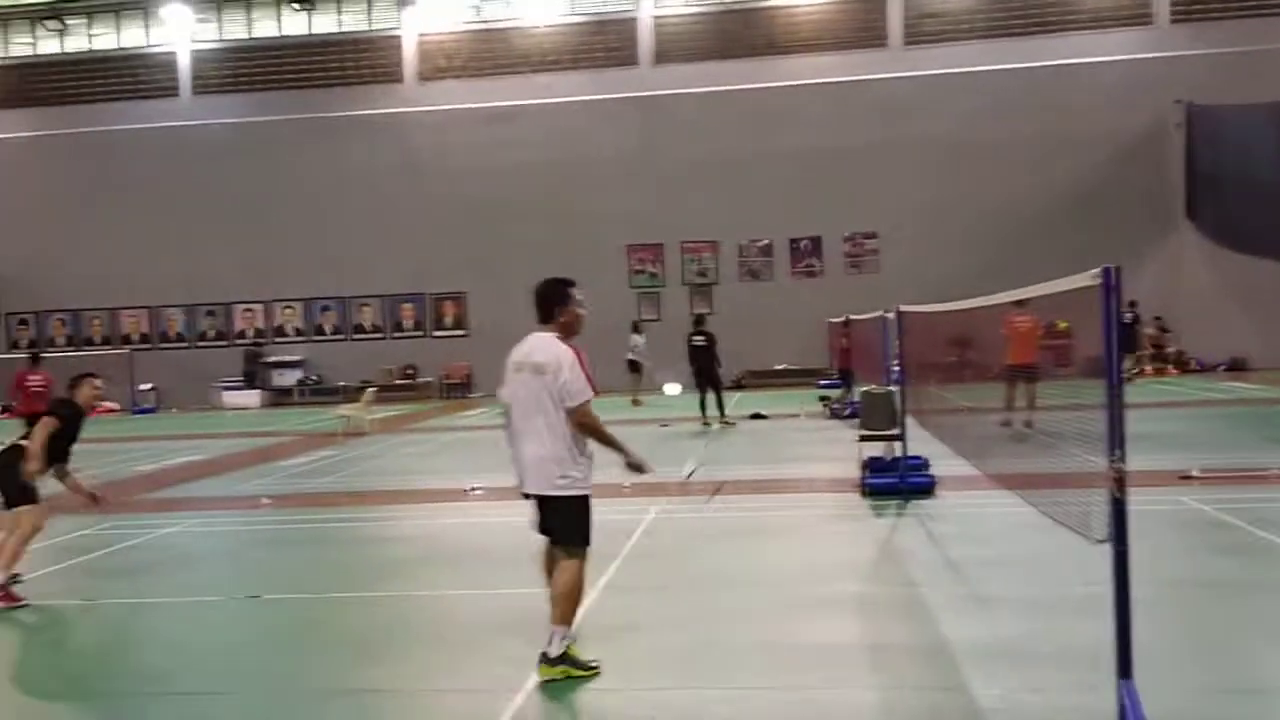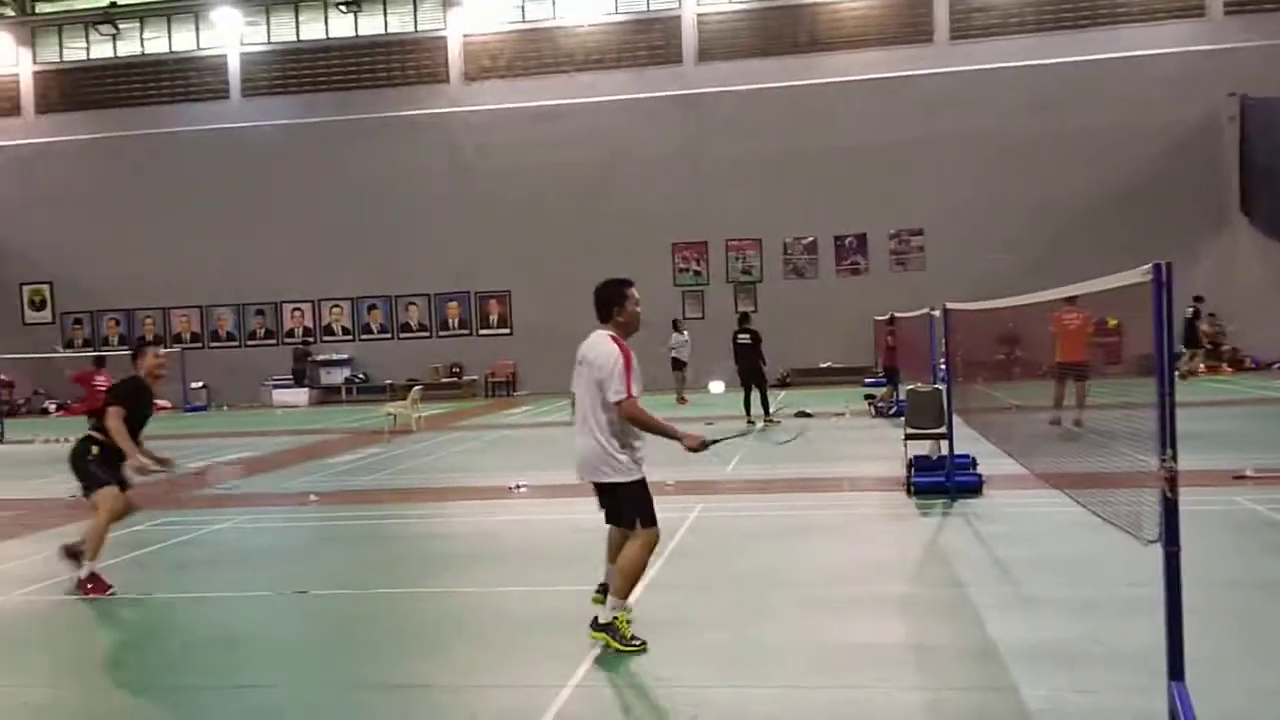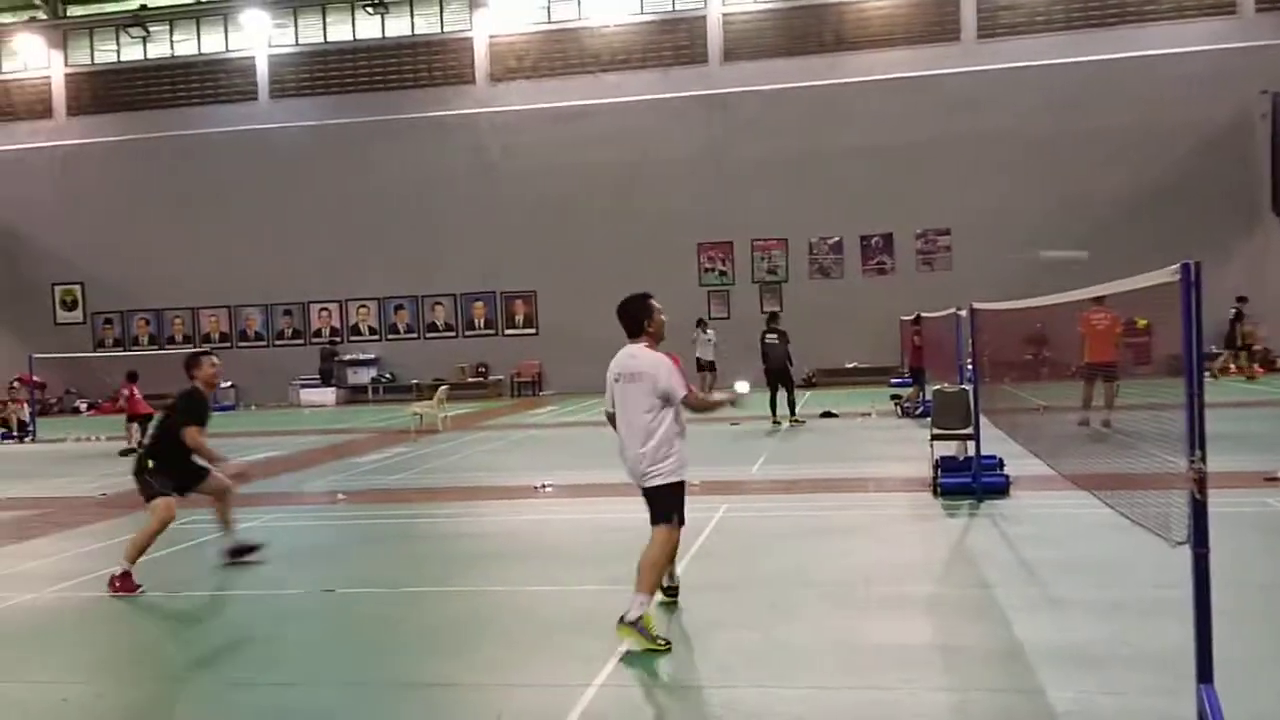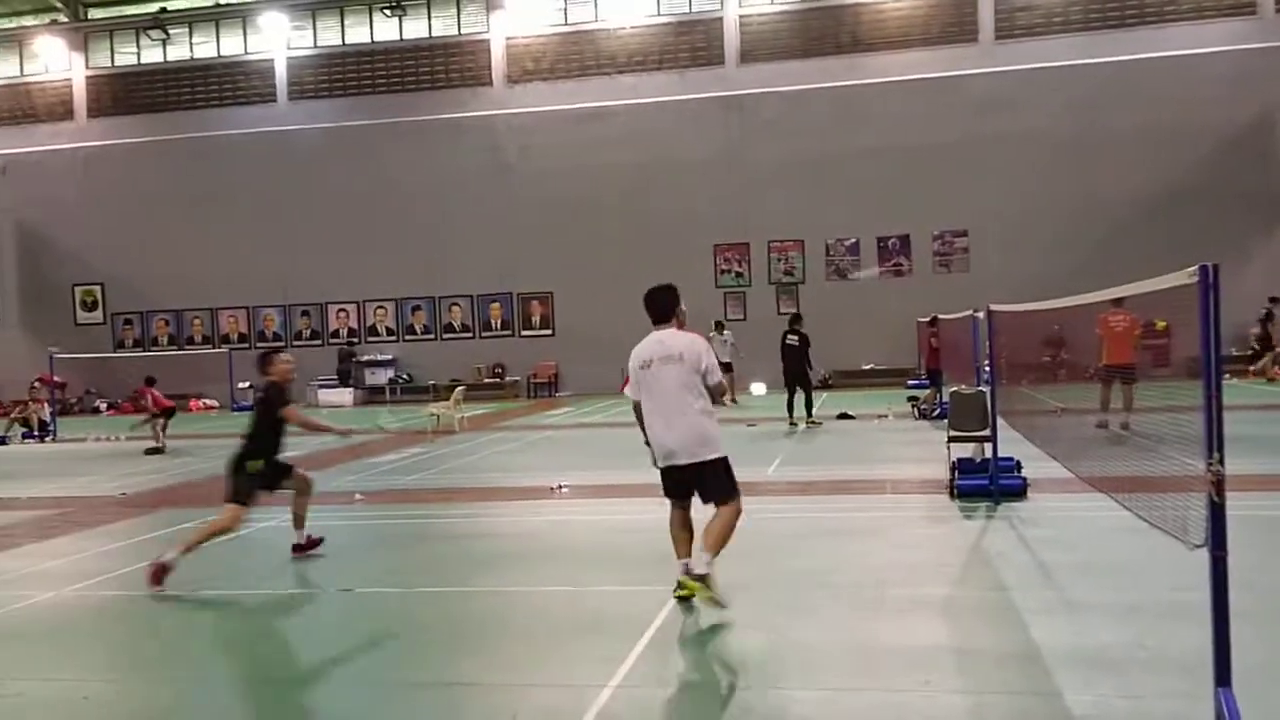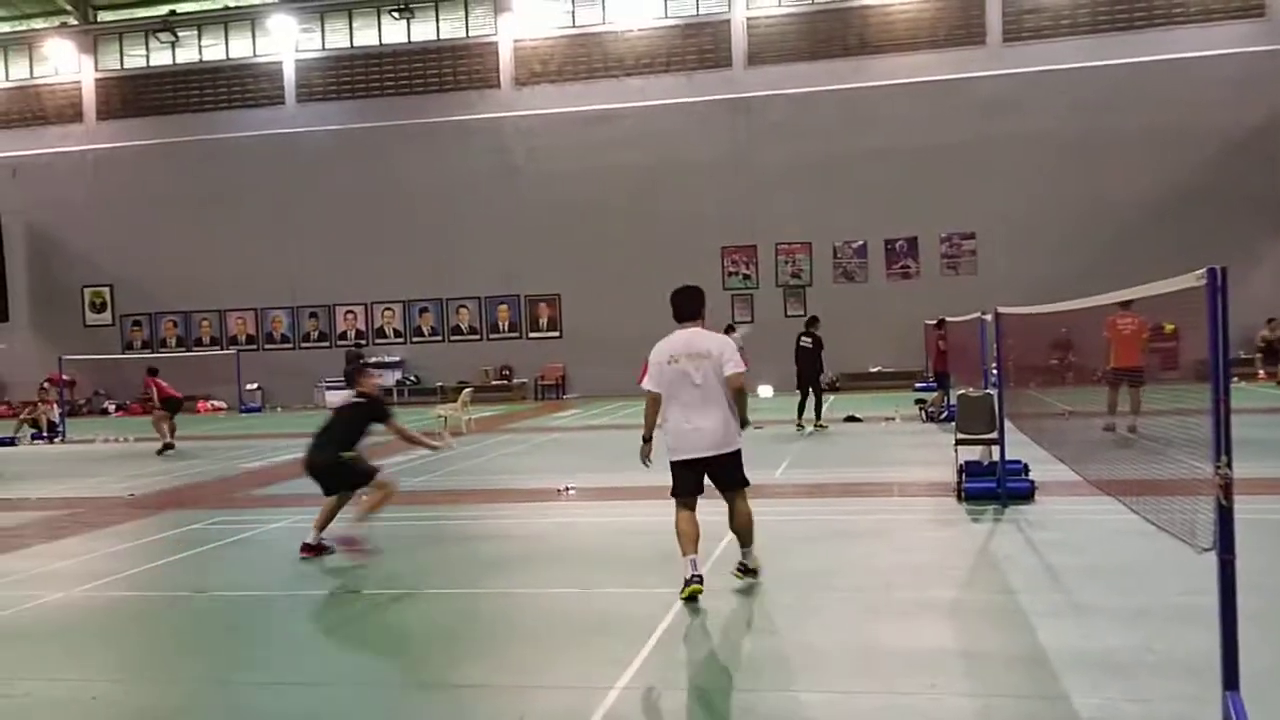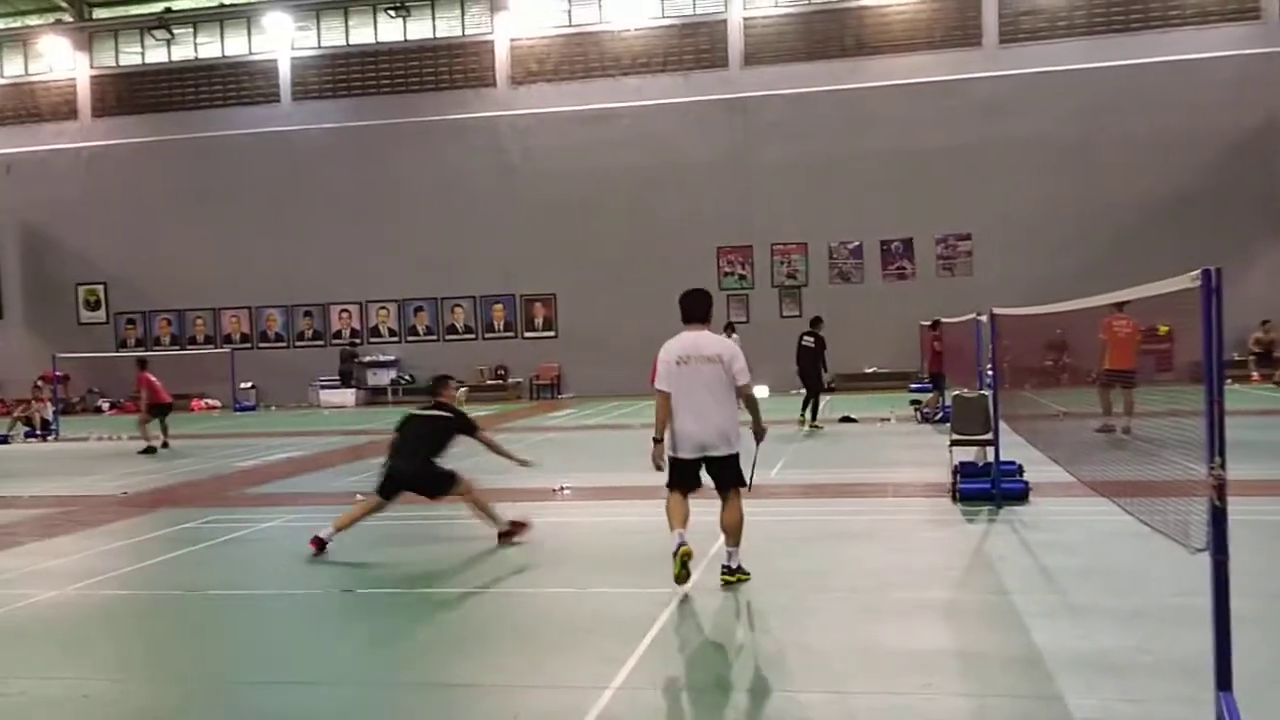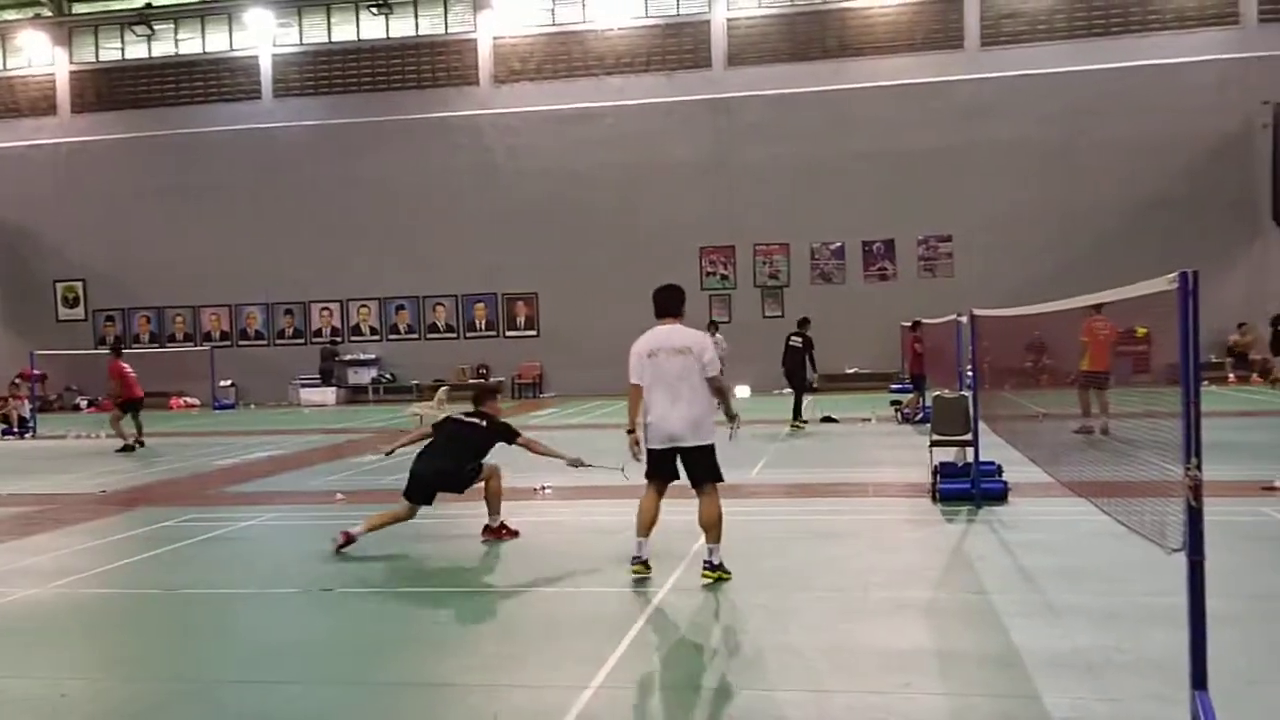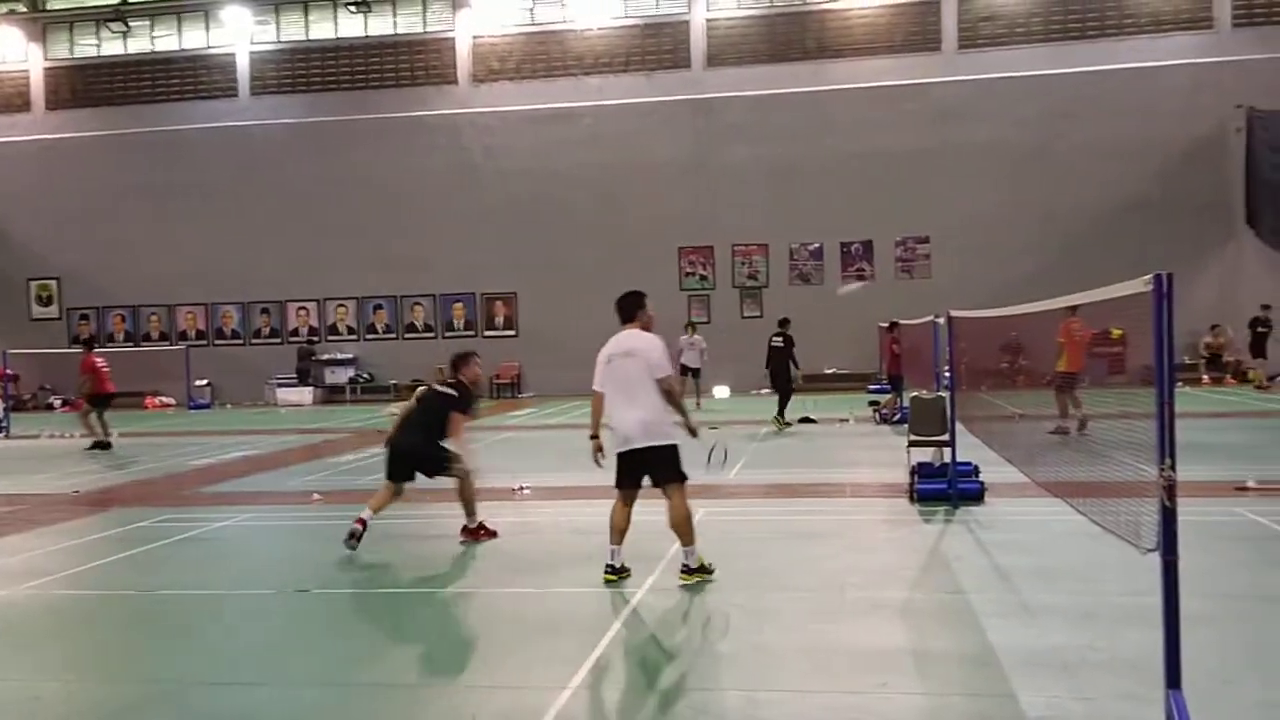
dt=0.2s
person 1, frame 1
left shoulder: (519, 353)
right shoulder: (563, 353)
left elbow: (509, 415)
right elbow: (582, 417)
right wrist: (623, 452)
left hip: (532, 471)
right hip: (564, 474)
left knee: (557, 545)
right knee: (574, 558)
left ankle: (559, 630)
right ankle: (556, 652)
person 1, frame 2
left shoulder: (590, 346)
right shoulder: (615, 351)
left elbow: (580, 403)
right elbow: (627, 411)
right wrist: (680, 436)
left hip: (595, 457)
right hip: (616, 461)
left knee: (623, 528)
right knee: (644, 536)
left ankle: (609, 587)
right ankle: (608, 618)
person 1, frame 3
left shoulder: (617, 364)
right shoulder: (657, 361)
left elbow: (612, 416)
right elbow: (696, 403)
right wrist: (725, 398)
left hip: (640, 461)
right hip: (662, 463)
left knee: (667, 519)
right knee: (665, 535)
left ankle: (669, 582)
right ankle: (635, 616)
person 1, frame 4
left shoulder: (639, 353)
right shoulder: (694, 343)
left elbow: (637, 406)
right elbow: (719, 390)
left wrist: (650, 440)
right wrist: (706, 399)
left hip: (665, 447)
right hip: (701, 444)
left knee: (679, 507)
right knee: (729, 508)
left ankle: (685, 575)
right ankle: (699, 571)
person 1, frame 5
left shoulder: (661, 349)
right shoulder: (720, 343)
left elbow: (653, 399)
right elbow: (737, 385)
left wrist: (647, 439)
right wrist: (742, 415)
left hip: (682, 443)
right hip: (722, 438)
left knee: (685, 507)
right knee: (737, 498)
left ankle: (692, 574)
right ankle: (747, 561)
person 1, frame 6
left shoulder: (669, 350)
right shoulder: (727, 347)
left elbow: (663, 399)
right elbow: (746, 393)
left wrist: (658, 440)
right wrist: (758, 423)
left hip: (684, 439)
right hip: (722, 437)
left knee: (677, 493)
right knee: (730, 497)
left ankle: (680, 541)
right ankle: (731, 565)
person 1, frame 7
left shoulder: (642, 344)
right shoulder: (699, 339)
left elbow: (636, 390)
right elbow: (717, 383)
left wrist: (632, 430)
right wrist: (729, 409)
left hip: (659, 431)
right hip: (696, 429)
left knee: (654, 488)
right knee: (708, 492)
left ankle: (639, 555)
right ankle: (713, 562)
person 1, frame 8
left shoulder: (607, 350)
right shoulder: (650, 341)
left elbow: (598, 396)
right elbow: (668, 386)
left wrist: (595, 435)
right wrist: (687, 417)
left hip: (624, 434)
right hip: (655, 432)
left knee: (625, 496)
right knee: (676, 493)
left ankle: (613, 563)
right ankle: (690, 562)
person 2, frame 1
left shoulder: (75, 416)
right shoulder: (69, 409)
left elbow: (61, 471)
right elbow: (42, 429)
left wrist: (84, 492)
right wrist: (34, 460)
left knee: (25, 523)
right knee: (33, 522)
person 2, frame 2
left shoulder: (146, 395)
right shoulder: (130, 386)
right elbow: (112, 420)
left wrist: (153, 458)
right wrist: (133, 456)
left hip: (107, 456)
right hip: (91, 452)
left knee: (125, 507)
right knee: (111, 505)
left ankle: (77, 549)
right ankle: (87, 574)
person 2, frame 3
left shoulder: (201, 400)
right shoulder: (190, 399)
right elbow: (193, 439)
right wrist: (225, 464)
left hip: (177, 464)
right hip: (153, 466)
left knee: (224, 488)
right knee: (165, 513)
left ankle: (232, 546)
right ankle: (121, 575)
person 2, frame 4
left shoulder: (274, 392)
right shoulder: (275, 390)
right elbow: (298, 419)
right wrist: (334, 430)
left hip: (263, 462)
right hip: (251, 465)
left knee: (304, 483)
right knee: (229, 520)
left ankle: (300, 541)
right ankle: (165, 562)
person 2, frame 5
left shoulder: (347, 406)
right shoulder: (371, 402)
right elbow: (400, 432)
right wrist: (432, 444)
left hip: (315, 459)
right hip: (332, 459)
left knee: (343, 495)
right knee: (387, 487)
left ankle: (311, 543)
right ankle: (353, 534)
person 2, frame 6
left shoulder: (414, 414)
right shoulder: (455, 416)
left elbow: (395, 439)
right elbow: (486, 440)
left wrist: (394, 460)
right wrist: (515, 458)
left hip: (396, 467)
right hip: (419, 469)
left knee: (375, 503)
right knee: (467, 488)
left ankle: (322, 538)
right ankle: (504, 528)
person 2, frame 7
left shoulder: (454, 419)
right shoulder: (496, 426)
left elbow: (423, 432)
right elbow: (530, 444)
left wrist: (394, 446)
right wrist: (566, 457)
left hip: (421, 466)
right hip: (448, 471)
left knee: (406, 511)
right knee: (493, 472)
left ankle: (353, 533)
right ankle: (494, 527)
person 2, frame 8
left shoulder: (435, 387)
right shoulder: (465, 395)
left elbow: (409, 408)
right elbow: (457, 426)
left wrist: (394, 435)
right wrist: (463, 458)
left hip: (398, 443)
right hip: (422, 446)
left knee: (392, 489)
right knee: (463, 473)
left ankle: (361, 521)
right ankle: (473, 527)
